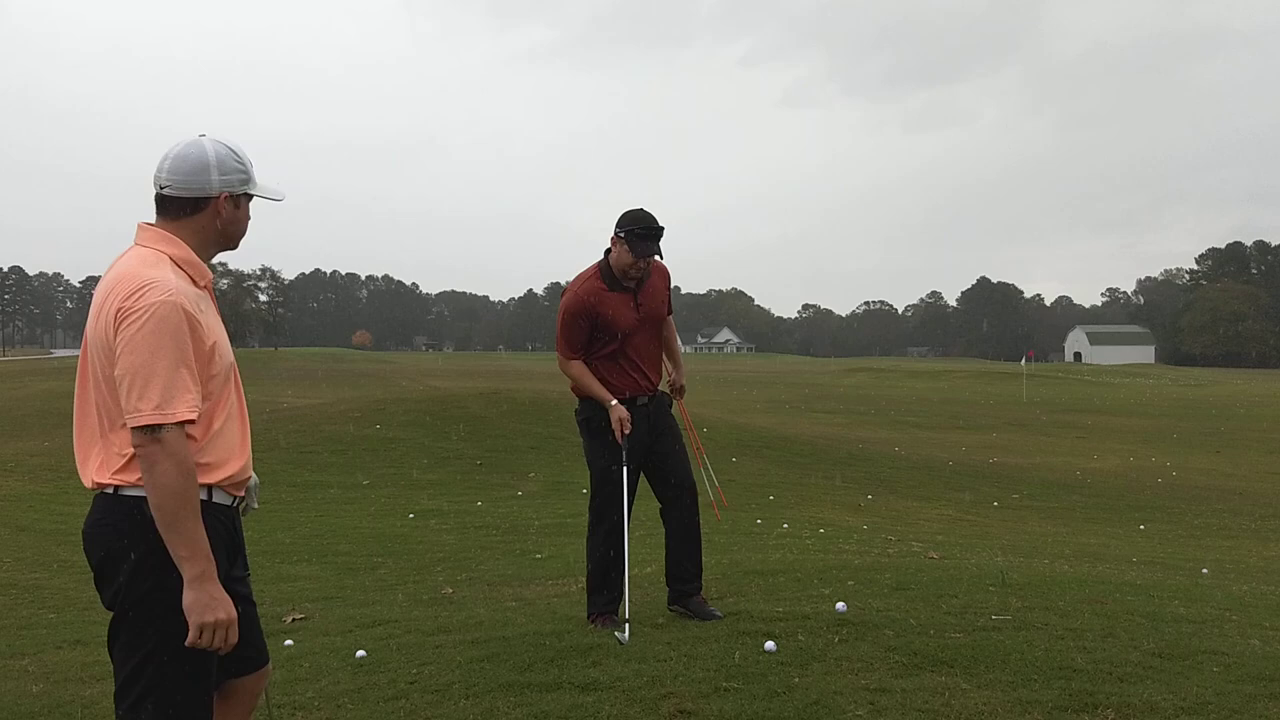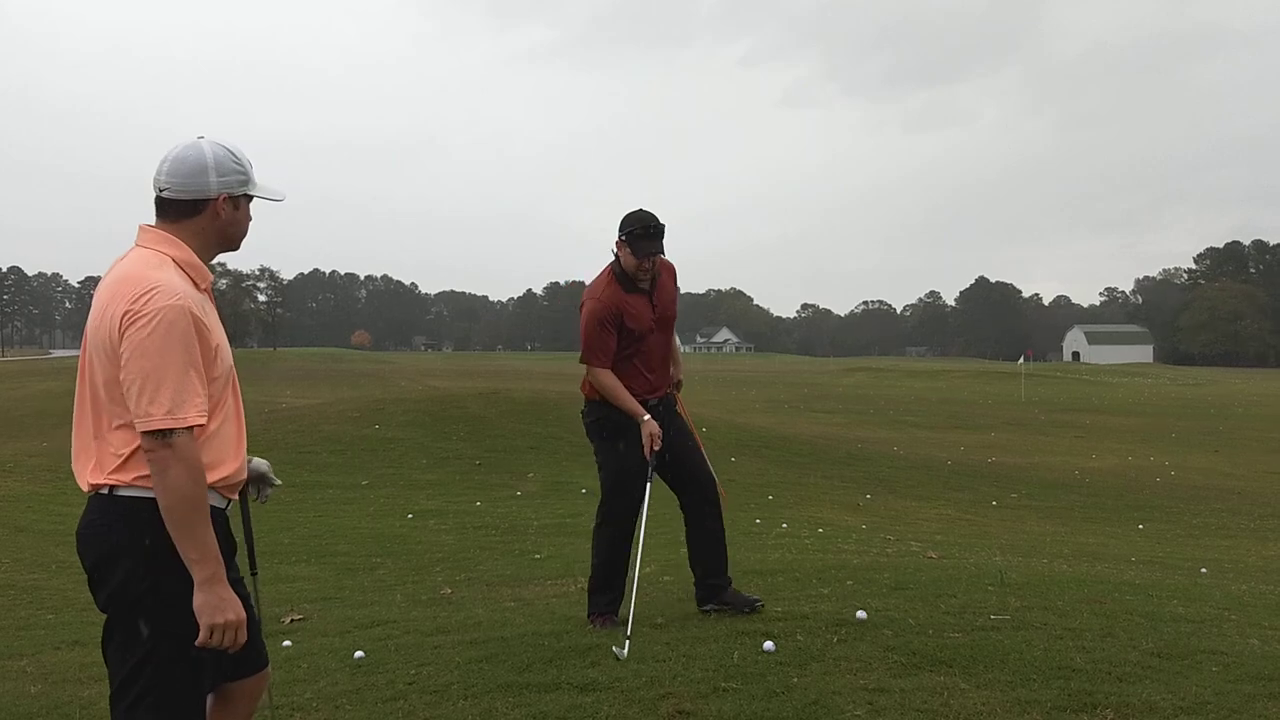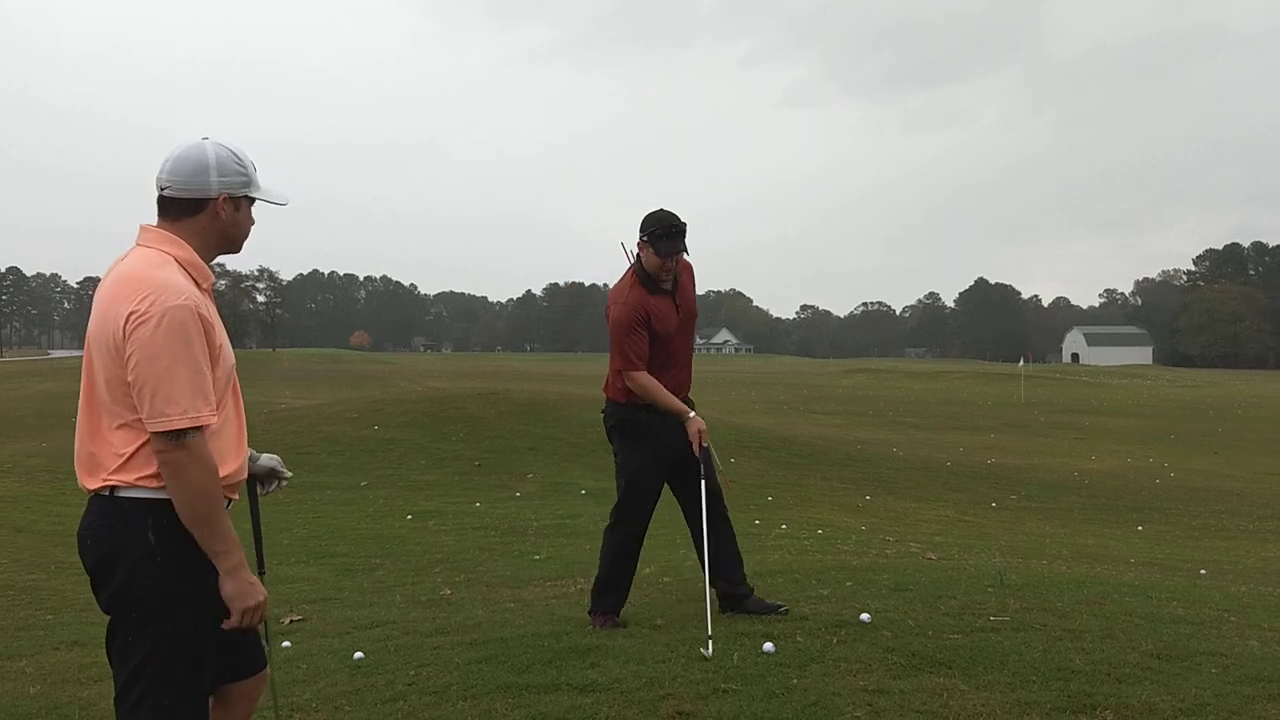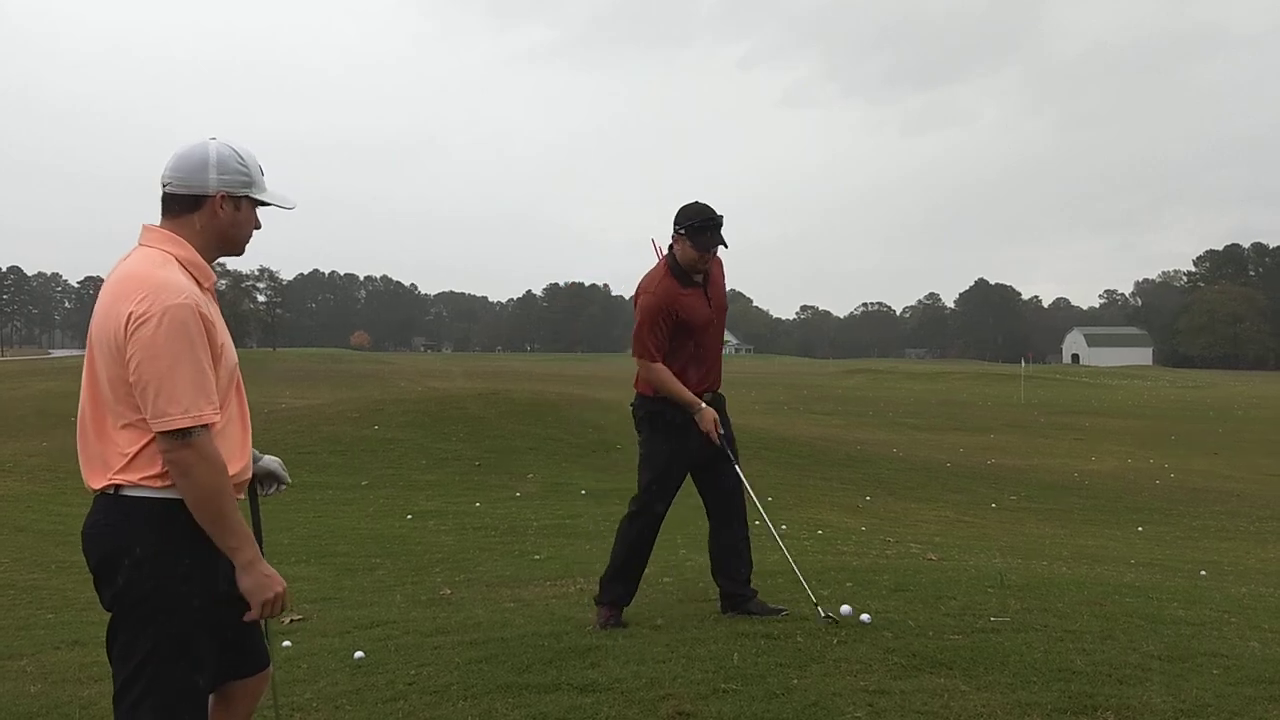
dt=0.2s
person 1, frame 1
left shoulder: (168, 277)
right shoulder: (159, 293)
right elbow: (158, 443)
left wrist: (228, 467)
right wrist: (199, 579)
left hip: (190, 519)
right hip: (160, 530)
person 1, frame 2
left shoulder: (162, 277)
right shoulder: (164, 296)
right elbow: (165, 447)
left wrist: (234, 462)
right wrist: (210, 579)
left hip: (170, 525)
right hip: (153, 531)
person 1, frame 3
left shoulder: (155, 275)
right shoulder: (168, 296)
right elbow: (178, 448)
left wrist: (241, 458)
right wrist: (232, 567)
left hip: (167, 525)
right hip: (153, 533)
person 1, frame 4
left shoulder: (166, 278)
right shoulder: (168, 295)
right elbow: (184, 446)
left wrist: (244, 458)
right wrist: (249, 561)
left hip: (177, 523)
right hip: (159, 532)
person 2, frame 1
left shoulder: (658, 275)
right shoulder: (582, 295)
right elbow: (569, 360)
left wrist: (677, 367)
right wrist: (612, 403)
left hip: (654, 405)
right hip: (605, 413)
left knee: (682, 495)
right knee: (610, 511)
left ankle: (685, 592)
right ankle: (602, 606)
person 2, frame 2
left shoulder: (666, 274)
right shoulder: (601, 300)
right elbow: (598, 372)
left wrist: (675, 366)
right wrist: (641, 417)
left hip: (660, 407)
right hip: (614, 417)
left knee: (703, 493)
right knee: (619, 512)
left ankle: (714, 589)
right ankle: (602, 607)
person 2, frame 3
left shoulder: (684, 273)
right shoulder: (627, 302)
right elbow: (634, 376)
right wrist: (687, 416)
left hip: (680, 412)
right hip: (636, 418)
left knee: (710, 503)
right knee: (633, 514)
left ankle: (734, 593)
right ankle: (604, 607)
person 2, frame 4
left shoulder: (713, 268)
right shoulder: (658, 291)
right elbow: (647, 362)
right wrist: (696, 408)
left hip: (708, 405)
right hip: (667, 411)
left knee: (729, 502)
right knee: (649, 507)
left ankle: (737, 594)
right ankle: (611, 601)
